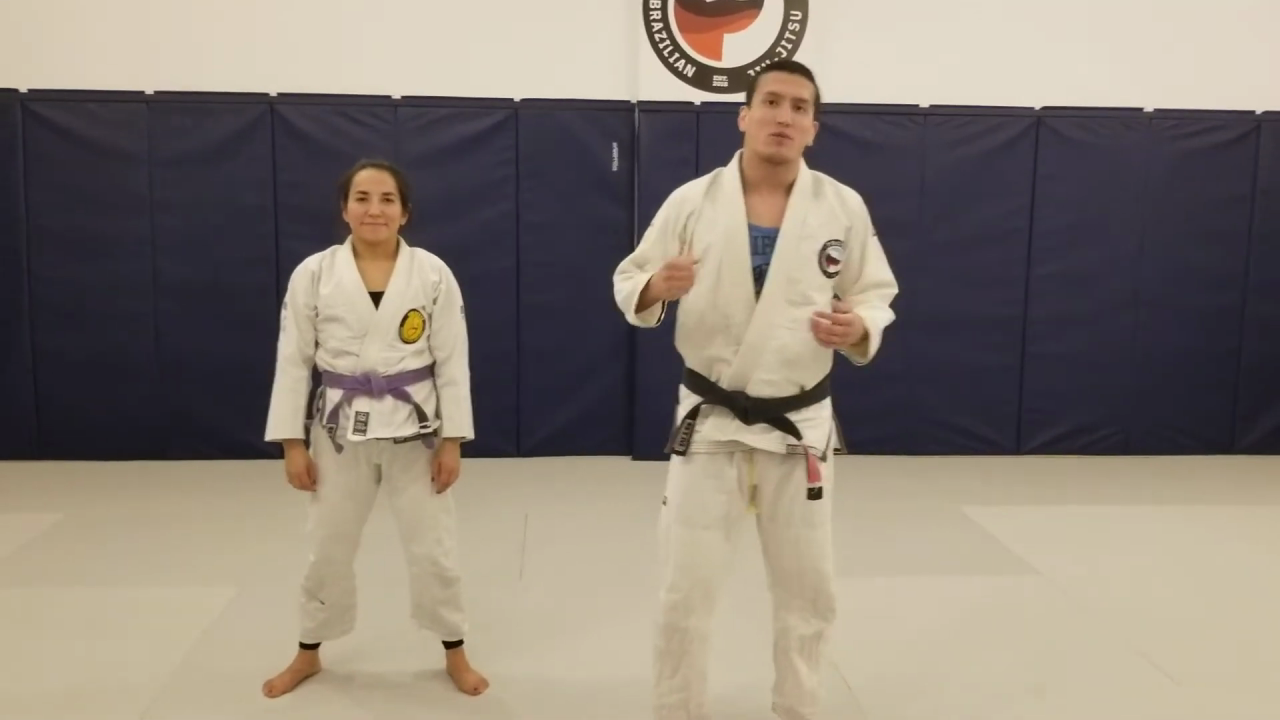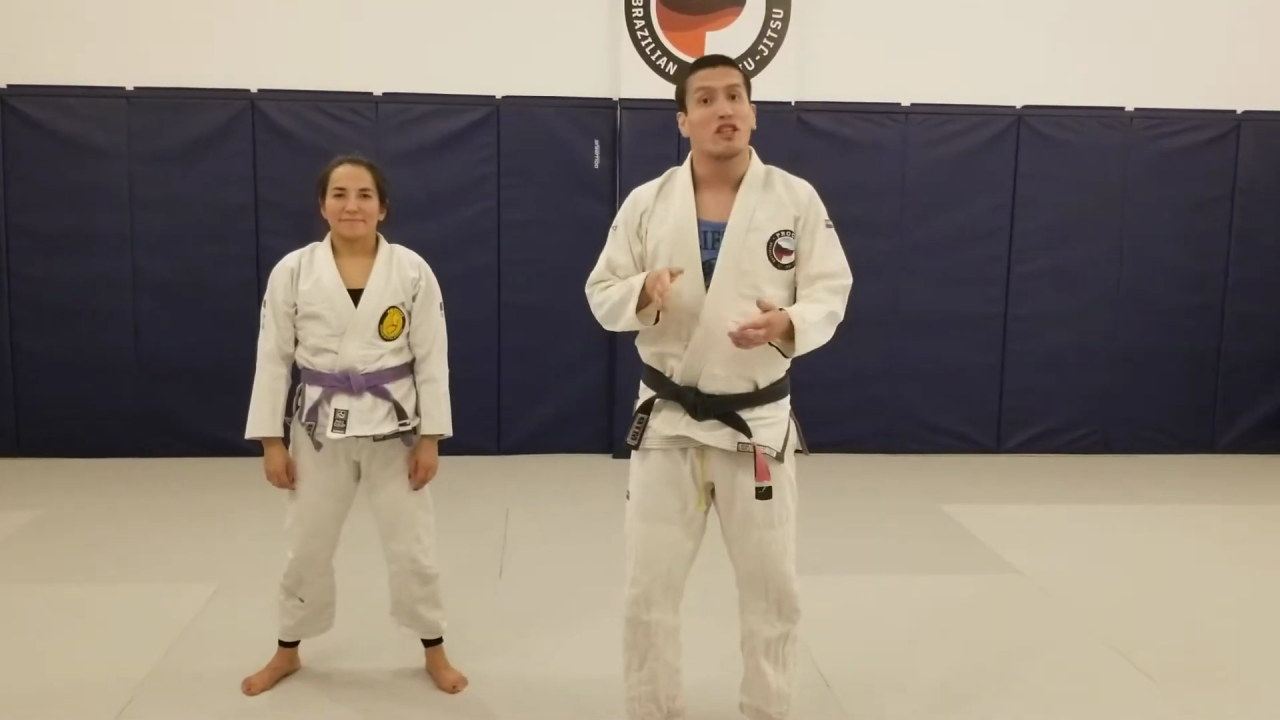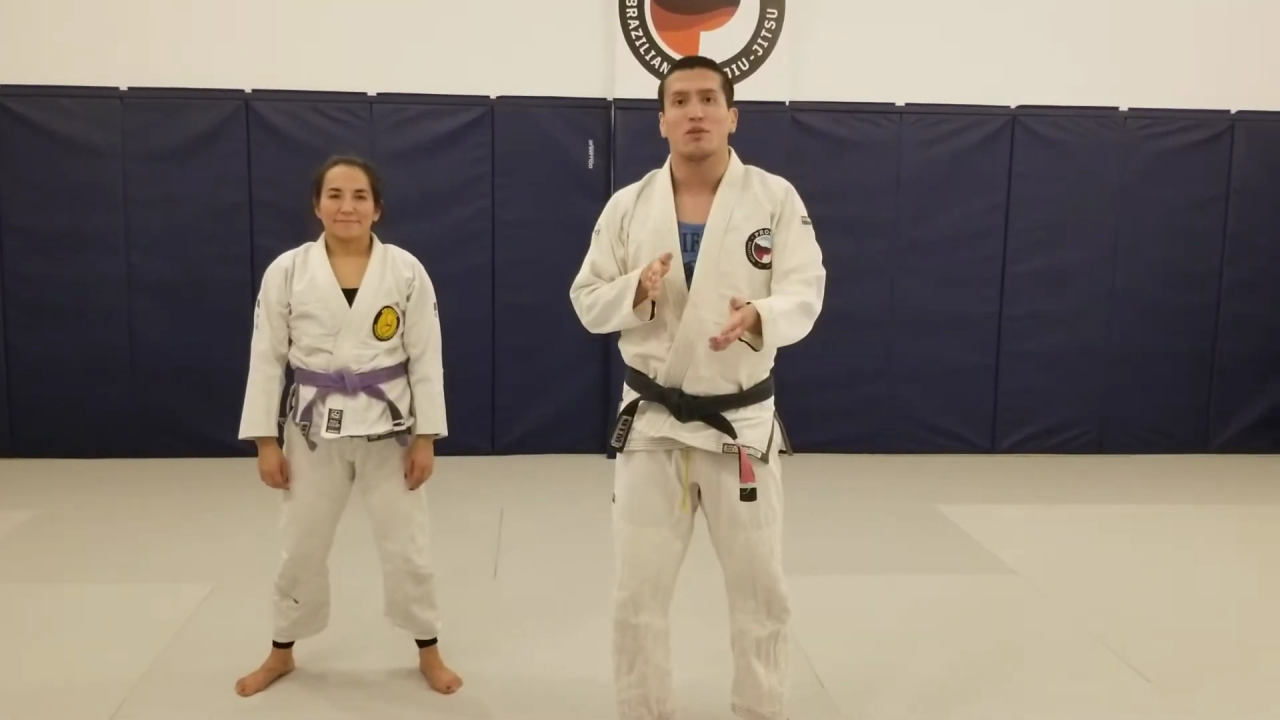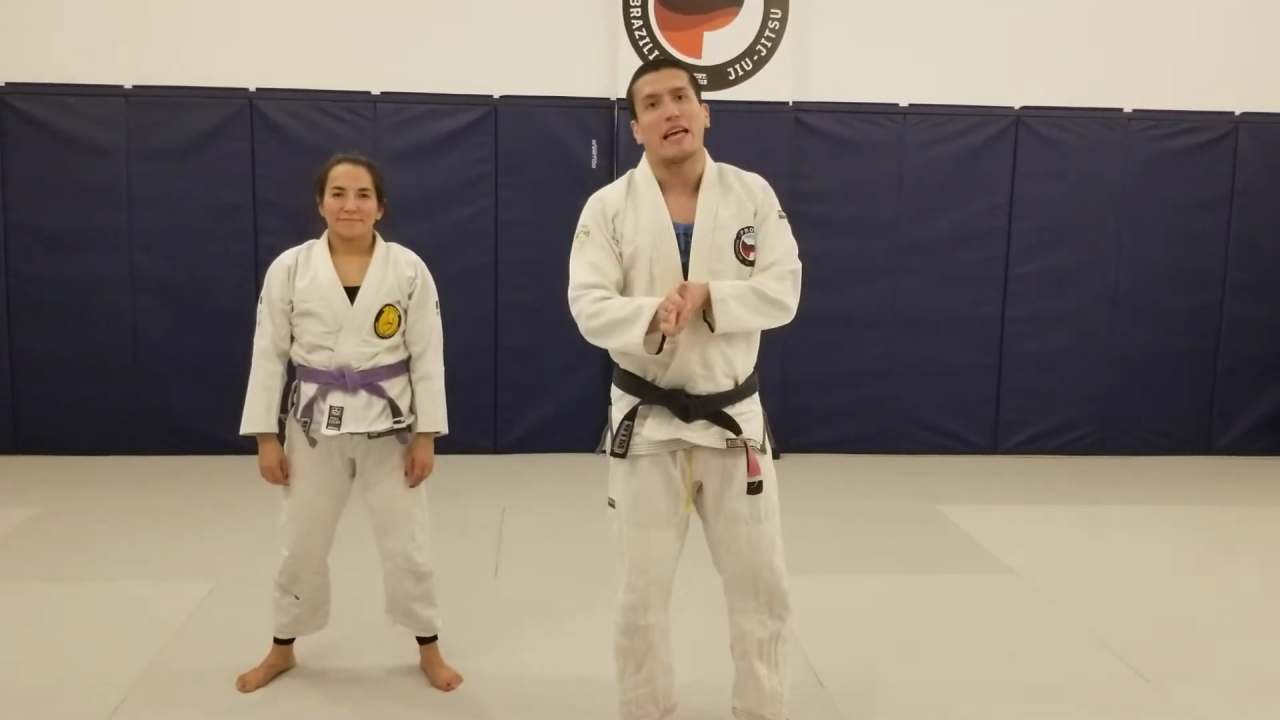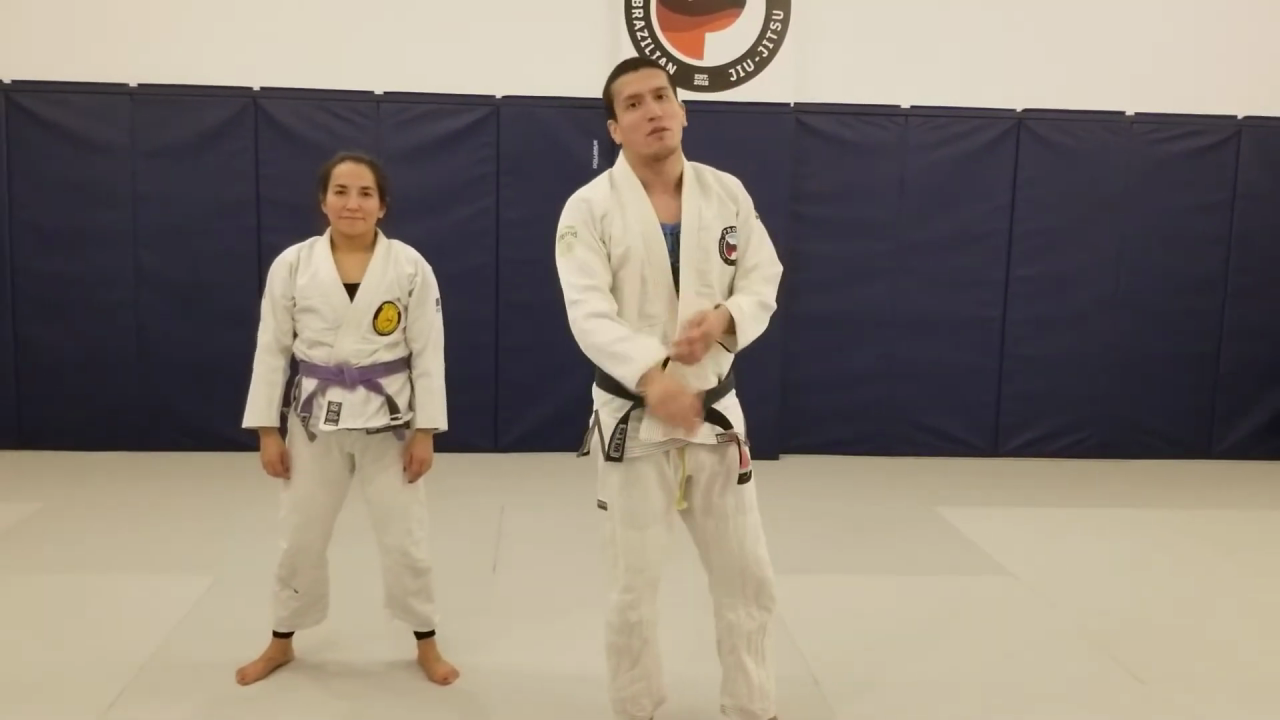
dt=0.4s
person 1, frame 1
left shoulder: (843, 206)
right shoulder: (691, 201)
left elbow: (876, 293)
right elbow: (628, 284)
left wrist: (861, 329)
right wrist: (653, 286)
left hip: (800, 425)
right hip: (710, 423)
left knee: (807, 587)
right knee: (685, 590)
person 1, frame 2
left shoulder: (796, 198)
right shoulder: (646, 202)
left elbow: (830, 295)
right elbow: (601, 296)
left wrist: (787, 324)
right wrist: (643, 294)
left hip: (757, 422)
right hip: (668, 421)
left knee: (771, 587)
right knee: (650, 586)
person 1, frame 3
left shoulder: (776, 198)
right shoulder: (628, 205)
left elbow: (804, 295)
right elbow: (589, 302)
left wrist: (756, 318)
right wrist: (638, 289)
left hip: (742, 422)
right hip: (652, 421)
left knee: (760, 586)
right knee: (639, 590)
person 1, frame 4
left shoulder: (751, 193)
right shoulder: (608, 206)
left elbow: (781, 292)
right elbow: (590, 307)
left wrist: (707, 298)
right wrist: (655, 316)
left hip: (733, 418)
right hip: (646, 420)
left knee: (761, 585)
right knee: (642, 590)
person 1, frame 5
left shoulder: (726, 193)
right shoulder: (590, 207)
left elbow: (761, 285)
right elbow: (590, 314)
left wrist: (725, 320)
right wrist: (651, 375)
left hip: (716, 414)
right hip: (636, 419)
left knee: (746, 577)
right knee: (634, 586)
person 2, frame 1
left shoulder: (432, 273)
right shoulder: (313, 274)
left elbow: (452, 361)
right elbow: (293, 361)
left wrist: (453, 441)
right wrist: (293, 442)
left hip: (414, 427)
right hip: (341, 429)
left knee: (433, 546)
right knee: (328, 547)
left ankle: (455, 652)
right ankle: (309, 652)
person 2, frame 2
left shoulder: (412, 270)
right shoulder: (292, 271)
left elbow: (431, 358)
right elbow: (273, 358)
left wrist: (430, 438)
right wrist: (271, 441)
left hip: (394, 426)
right hip: (320, 427)
left knee: (412, 544)
right knee: (306, 545)
left ankle: (434, 650)
right ankle: (287, 651)
person 2, frame 3
left shoulder: (406, 270)
right shoulder: (286, 271)
left elbow: (426, 358)
right elbow: (266, 358)
left wrist: (426, 437)
right wrist: (265, 441)
left hip: (388, 425)
right hip: (315, 427)
left knee: (407, 544)
right knee: (301, 546)
left ankle: (428, 651)
right ankle: (282, 652)
person 2, frame 4
left shoulder: (408, 268)
right shoulder: (288, 268)
left elbow: (427, 356)
right elbow: (268, 355)
left wrist: (426, 435)
right wrist: (266, 437)
left hip: (389, 423)
right hip: (315, 424)
left knee: (407, 543)
right knee: (301, 544)
left ankle: (429, 648)
right ankle: (282, 649)
person 2, frame 5
left shoulder: (410, 266)
right shoulder: (292, 265)
left elbow: (428, 353)
right elbow: (271, 350)
left wrist: (426, 431)
right wrist: (267, 430)
left hip: (388, 419)
right hip: (316, 418)
left knee: (405, 538)
right knee: (301, 537)
left ankle: (426, 643)
right ankle: (282, 641)
